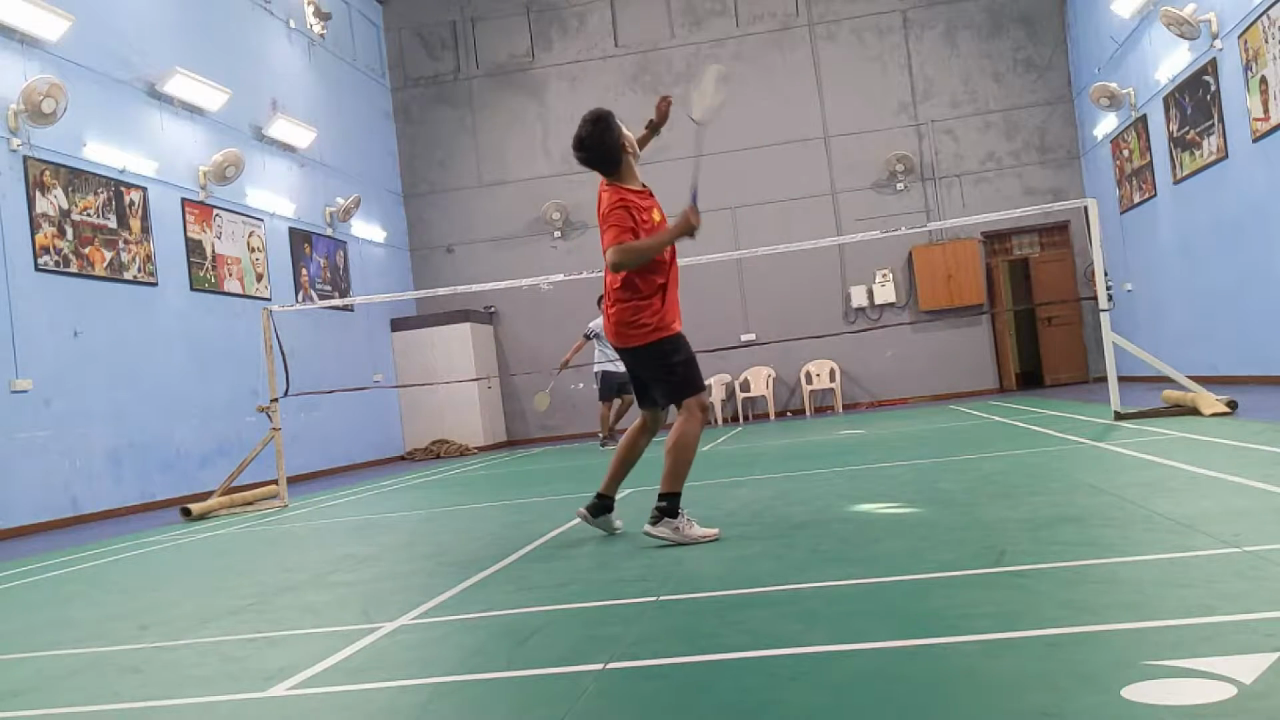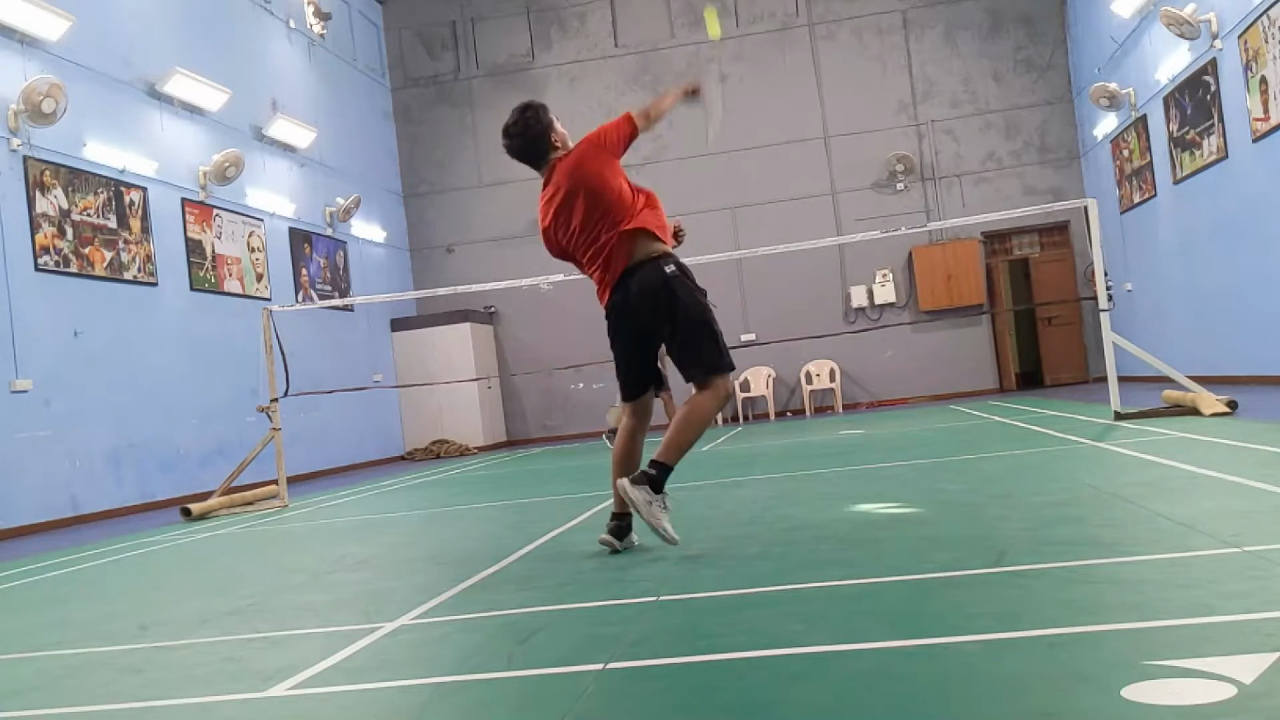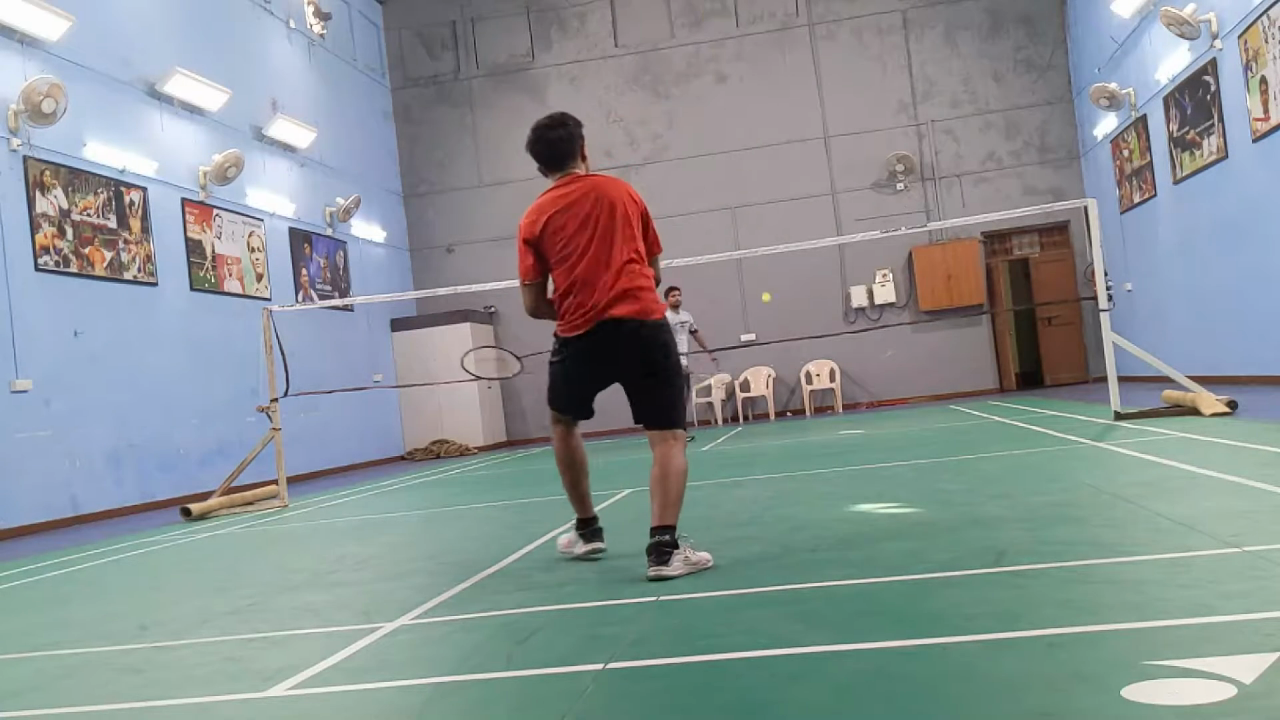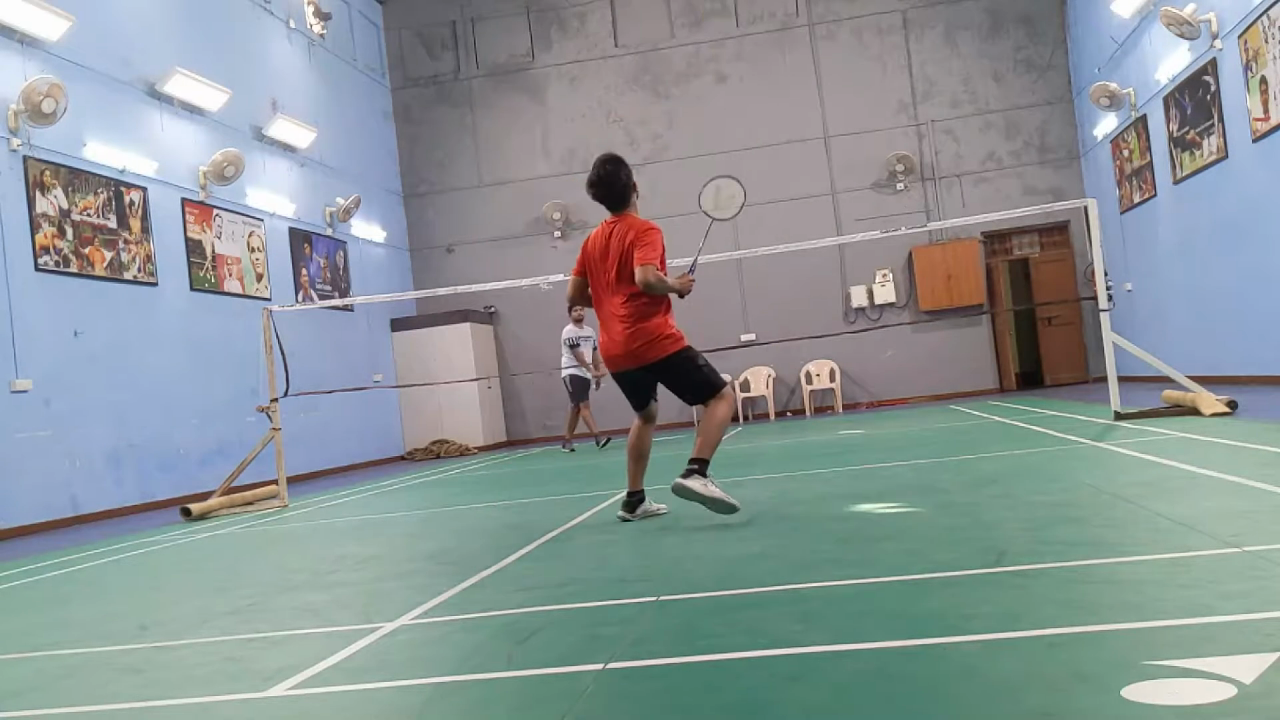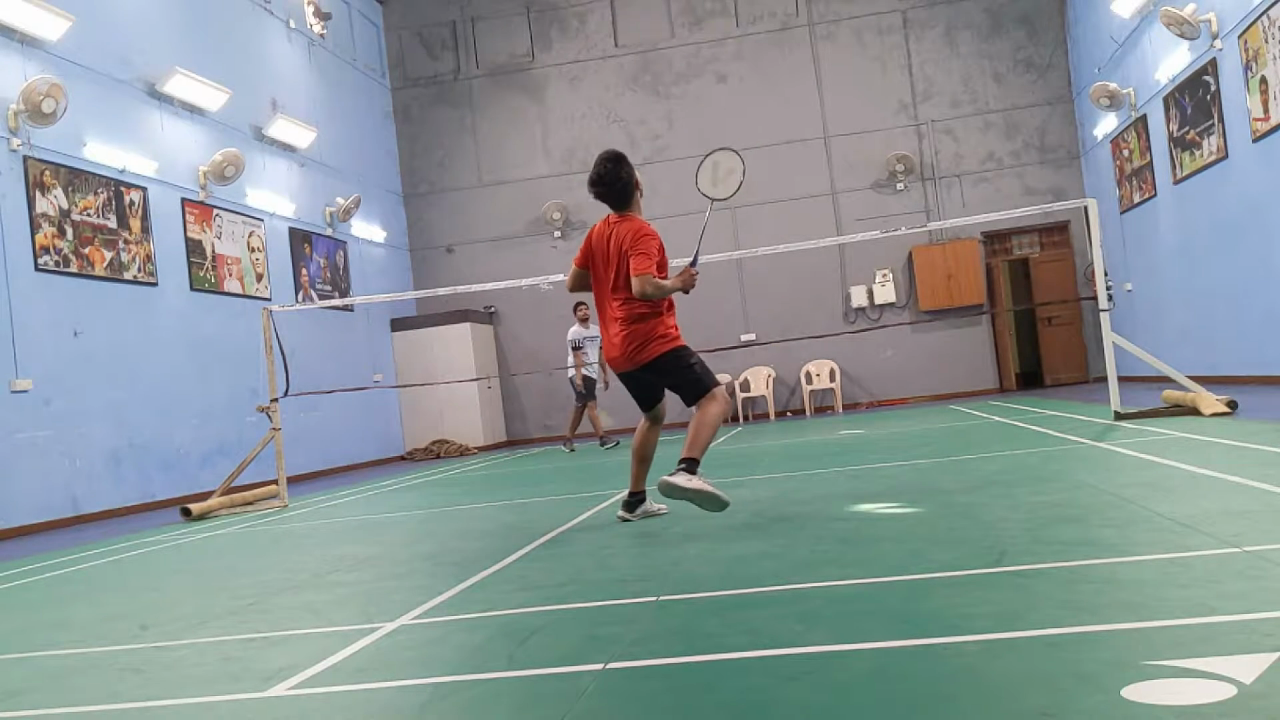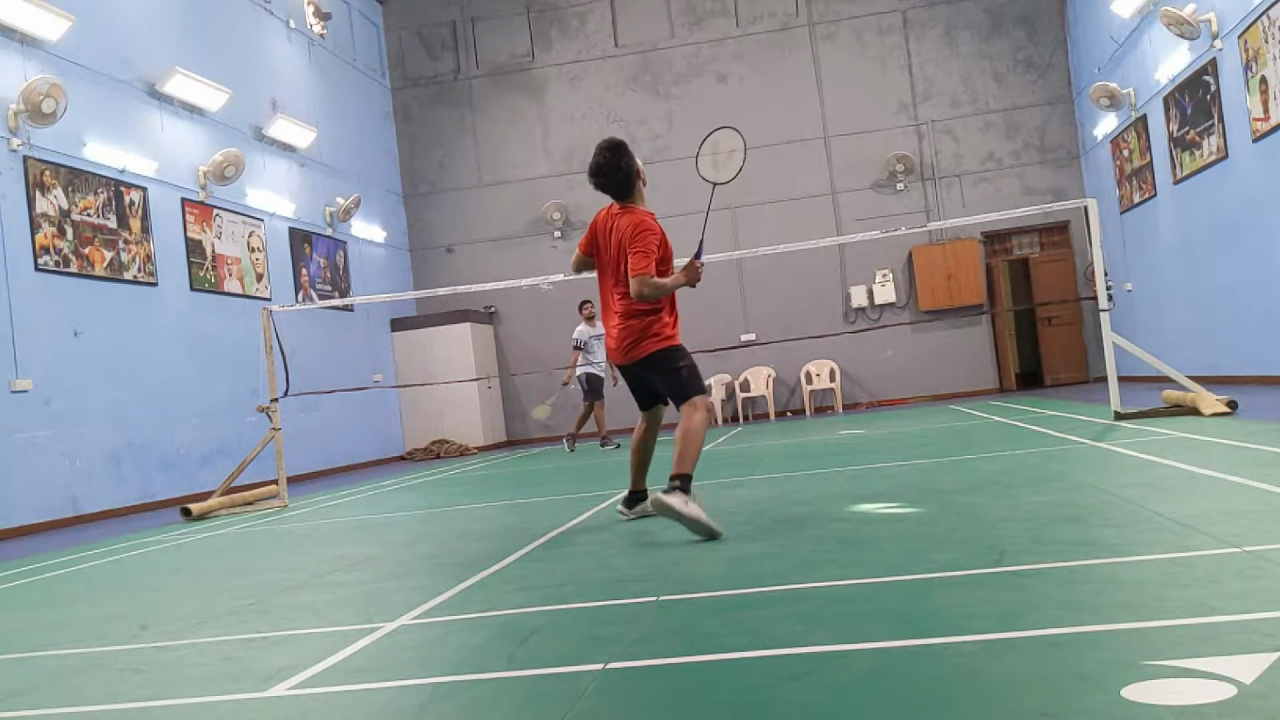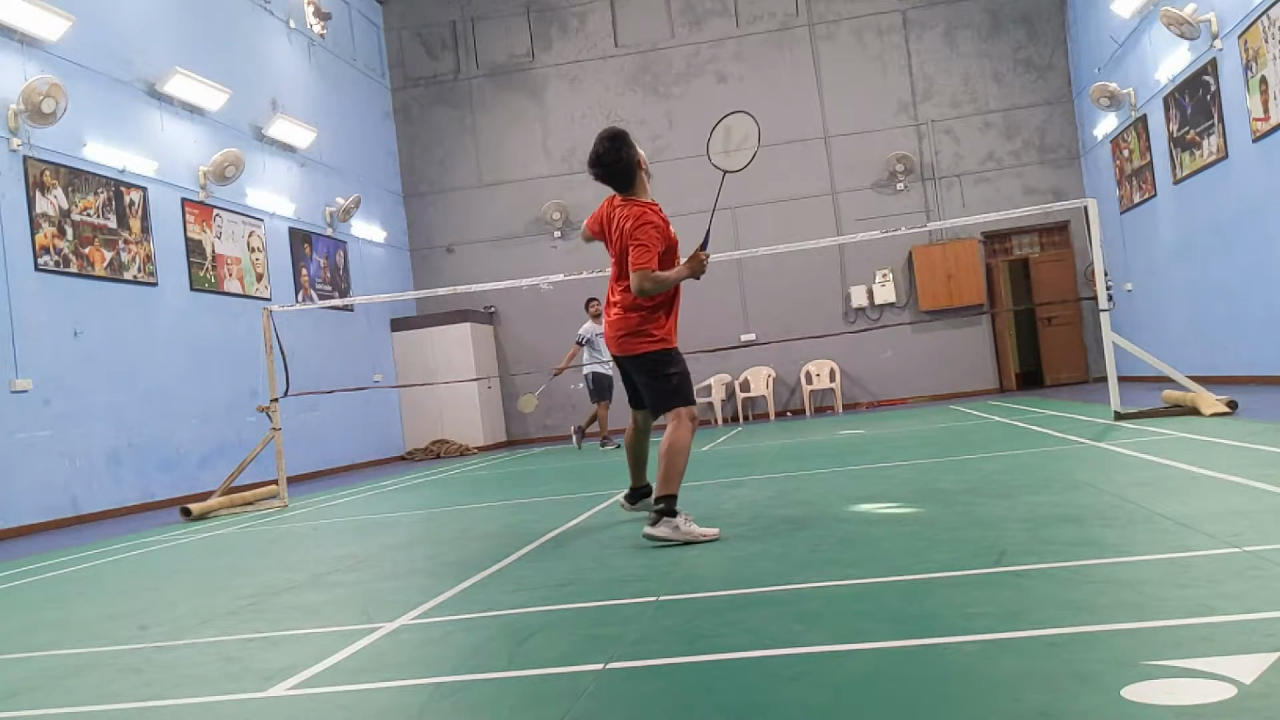
dt=0.3s
person 1, frame 1
left shoulder: (613, 187)
right shoulder: (622, 204)
right elbow: (618, 259)
left wrist: (654, 127)
right wrist: (673, 232)
left hip: (631, 324)
right hip: (648, 326)
left knee: (651, 415)
right knee: (694, 404)
left ankle: (602, 502)
right ankle: (667, 515)
person 1, frame 2
left shoulder: (548, 215)
right shoulder: (587, 153)
right elbow: (643, 118)
right wrist: (678, 93)
left hip: (619, 297)
right hip: (659, 274)
left knee: (634, 409)
right knee: (715, 386)
left ankle: (620, 522)
right ankle: (650, 480)
person 1, frame 3
left shoulder: (533, 221)
right shoulder: (620, 192)
left elbow: (534, 306)
right elbow: (653, 270)
left hip: (580, 334)
right hip: (642, 322)
left knee: (563, 425)
right knee: (667, 437)
left ankle: (587, 529)
right ankle: (664, 546)
person 1, frame 4
left shoulder: (593, 239)
right shoulder: (644, 230)
left elbow: (575, 296)
right elbow: (647, 278)
right wrist: (677, 285)
left hip: (615, 352)
right hip: (655, 342)
left knee: (646, 414)
right knee: (721, 397)
left ankle: (634, 500)
right ankle: (696, 473)
person 1, frame 5
left shoulder: (597, 232)
right shoulder: (642, 234)
left elbow: (574, 283)
right elbow: (644, 288)
right wrist: (678, 282)
left hip: (619, 350)
right hip: (654, 342)
left knee: (654, 416)
right knee: (714, 399)
left ankle: (634, 500)
right ankle: (686, 472)
person 1, frame 6
left shoulder: (604, 219)
right shoulder: (644, 227)
left elbow: (578, 264)
right elbow: (642, 289)
right wrist: (682, 277)
left hip: (622, 341)
right hip: (653, 338)
left knee: (652, 414)
right knee: (696, 407)
left ankle: (636, 497)
right ankle: (678, 493)
person 1, frame 7
left shoulder: (611, 208)
right shoulder: (647, 219)
left elbow: (588, 232)
right elbow: (643, 284)
right wrist: (686, 269)
left hip: (623, 333)
right hip: (648, 336)
left knee: (642, 415)
right knee: (682, 416)
left ankle: (639, 492)
right ankle: (665, 515)
